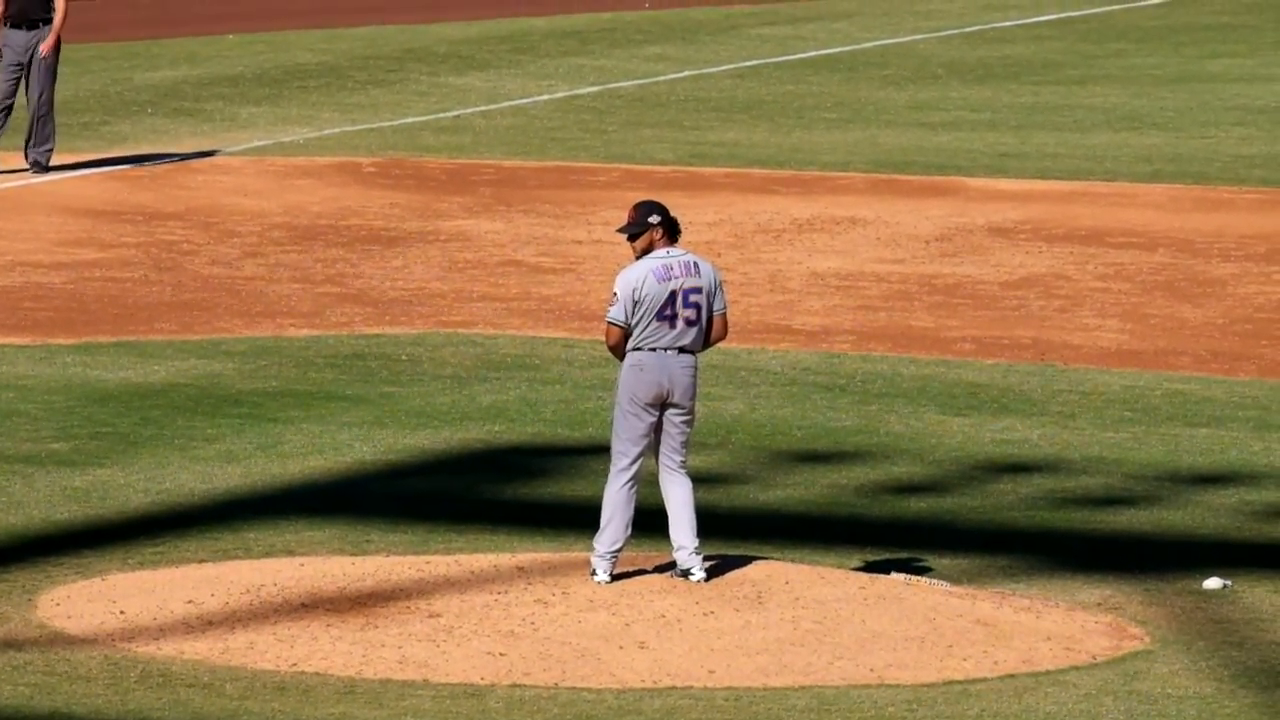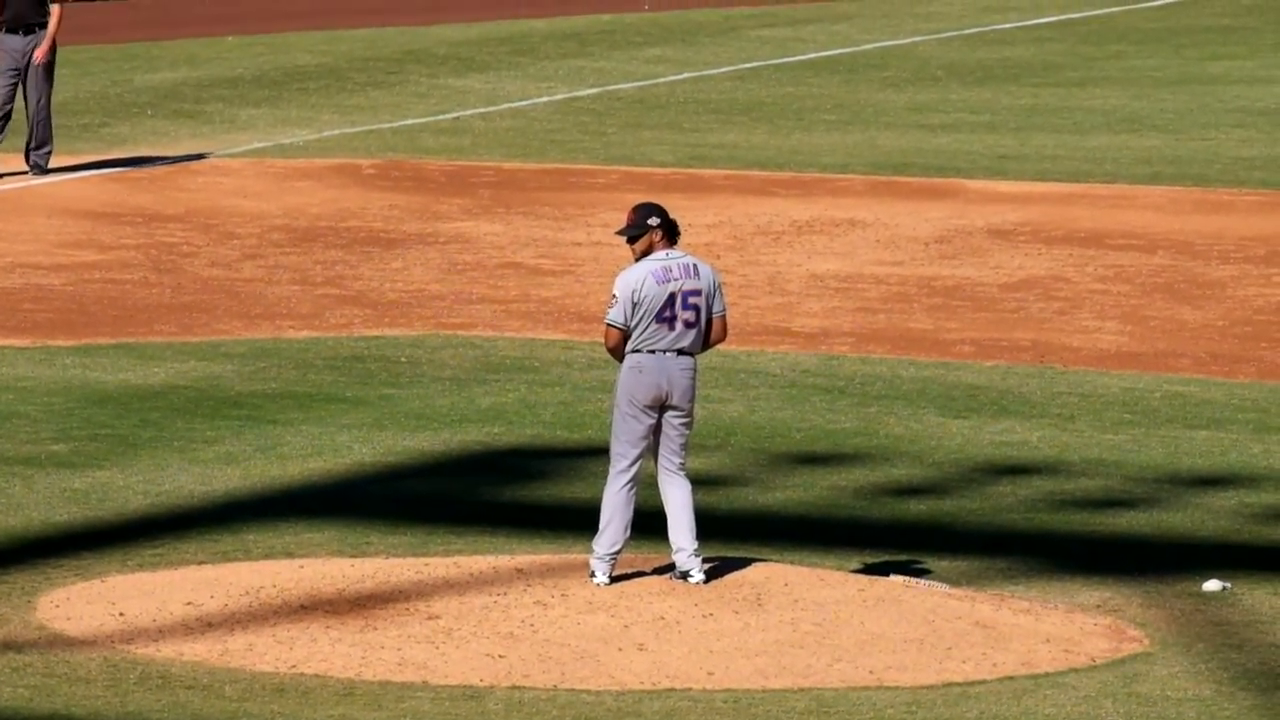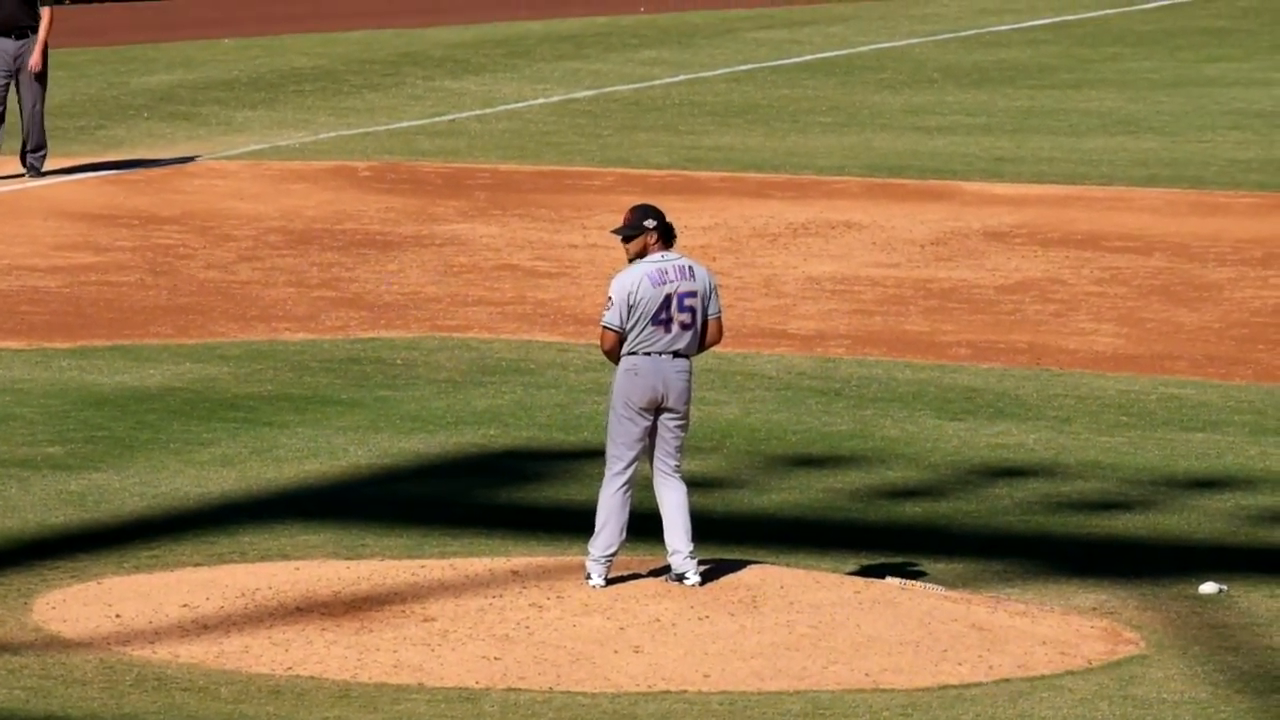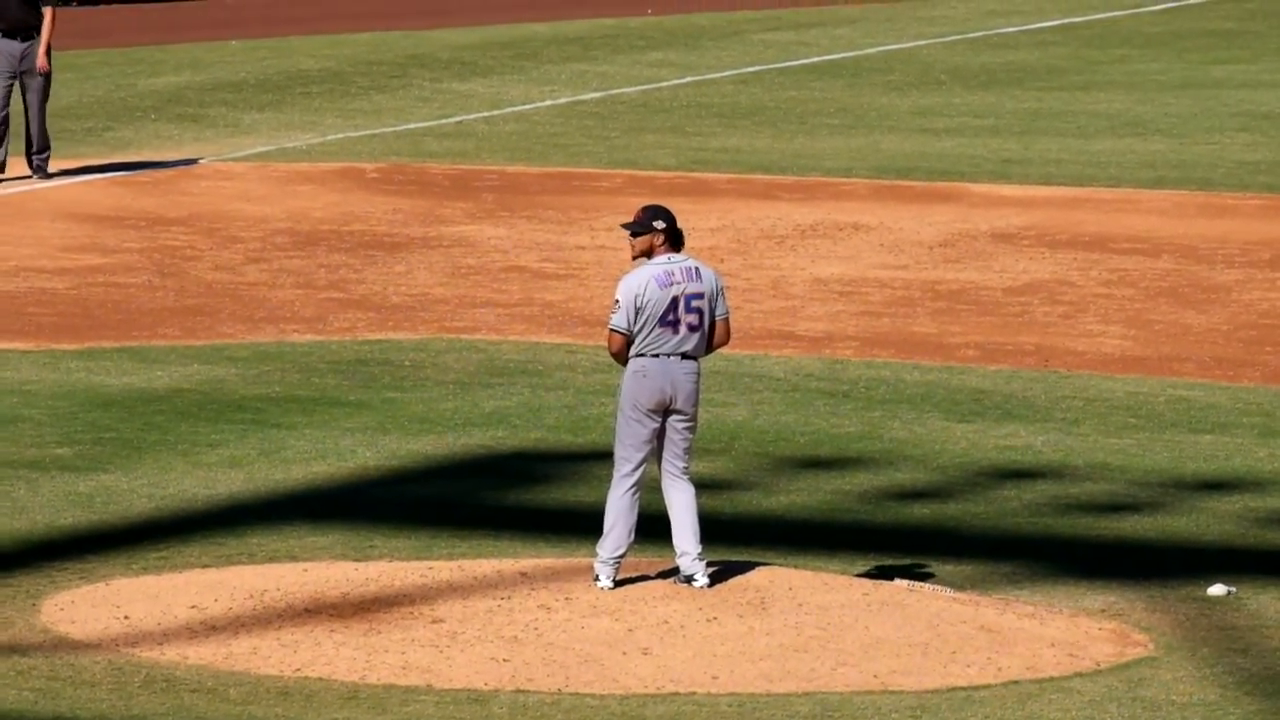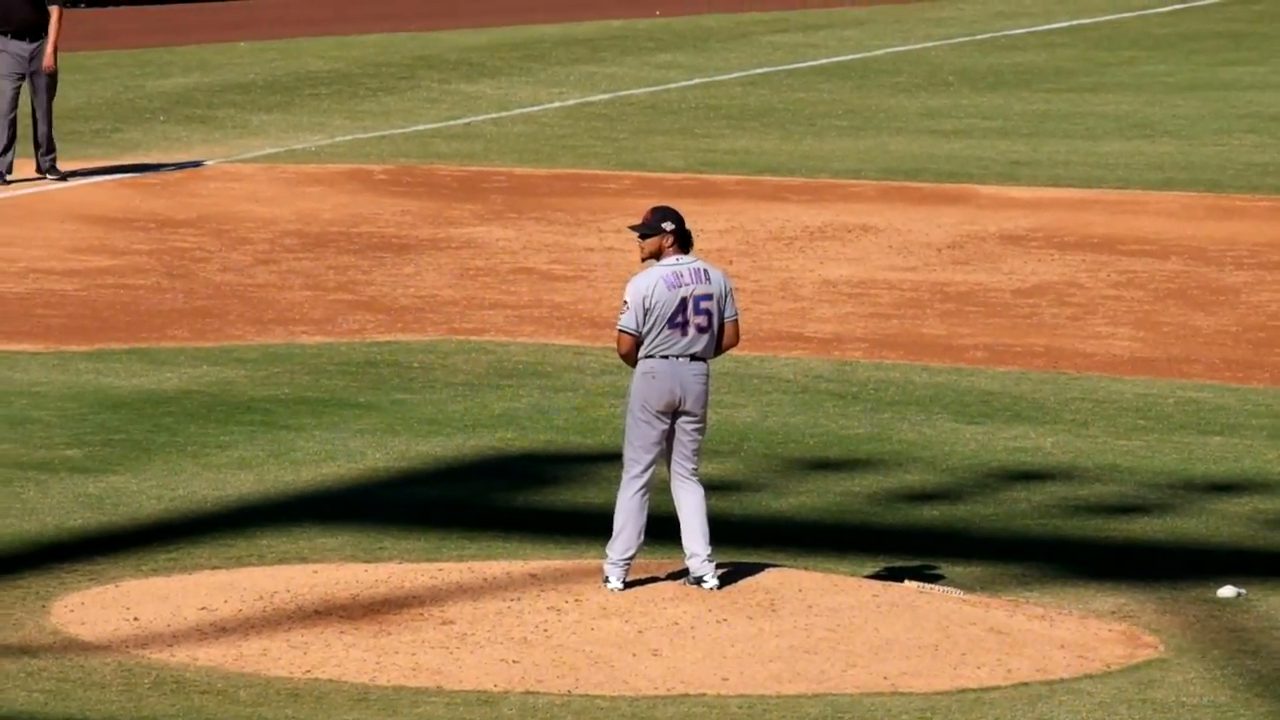
dt=0.1s
person 1, frame 1
left shoulder: (634, 274)
right shoulder: (706, 271)
left elbow: (614, 338)
right elbow: (719, 330)
left wrist: (631, 359)
left hip: (642, 369)
right hip: (684, 371)
left knee: (624, 466)
right knee: (675, 467)
left ankle: (604, 561)
right ankle: (690, 559)
person 1, frame 2
left shoulder: (633, 276)
right shoulder: (705, 273)
left elbow: (613, 340)
right elbow: (718, 332)
left wrist: (631, 360)
left hip: (641, 371)
right hip: (683, 373)
left knee: (623, 469)
right knee: (673, 469)
left ankle: (603, 563)
right ankle: (689, 562)
person 1, frame 3
left shoulder: (629, 278)
right shoulder: (701, 275)
left elbow: (609, 343)
right elbow: (714, 334)
left wrist: (627, 362)
left hip: (637, 374)
right hip: (679, 375)
left knee: (618, 471)
right knee: (669, 471)
left ankle: (599, 565)
right ankle: (684, 564)
person 1, frame 4
left shoulder: (636, 280)
right shoulder: (707, 276)
left elbow: (616, 345)
right elbow: (721, 336)
left wrist: (636, 363)
left hip: (645, 376)
right hip: (687, 377)
left knee: (627, 473)
right knee: (677, 473)
left ankle: (607, 568)
right ankle: (693, 566)
person 1, frame 5
left shoulder: (644, 282)
right shoulder: (716, 278)
left elbow: (625, 346)
right elbow: (731, 337)
left wrist: (645, 364)
left hip: (654, 378)
right hip: (696, 379)
left knee: (636, 475)
right knee: (686, 475)
left ankle: (617, 569)
right ankle: (702, 568)
